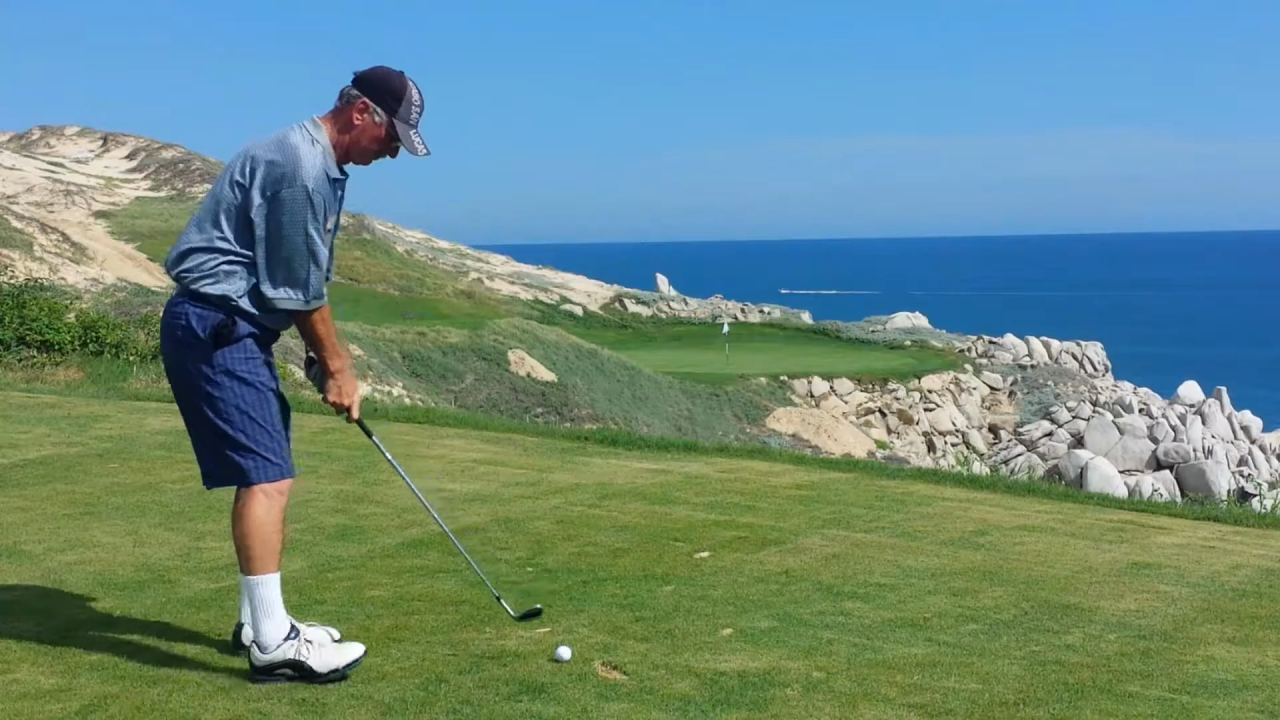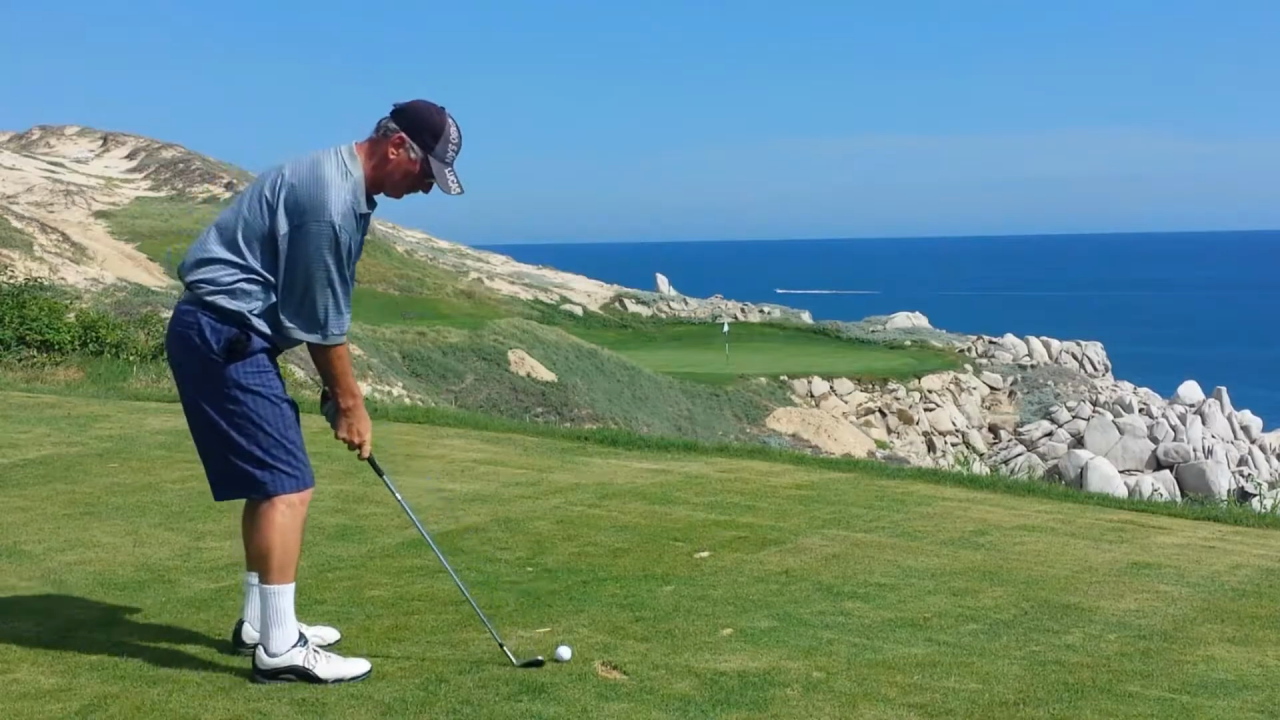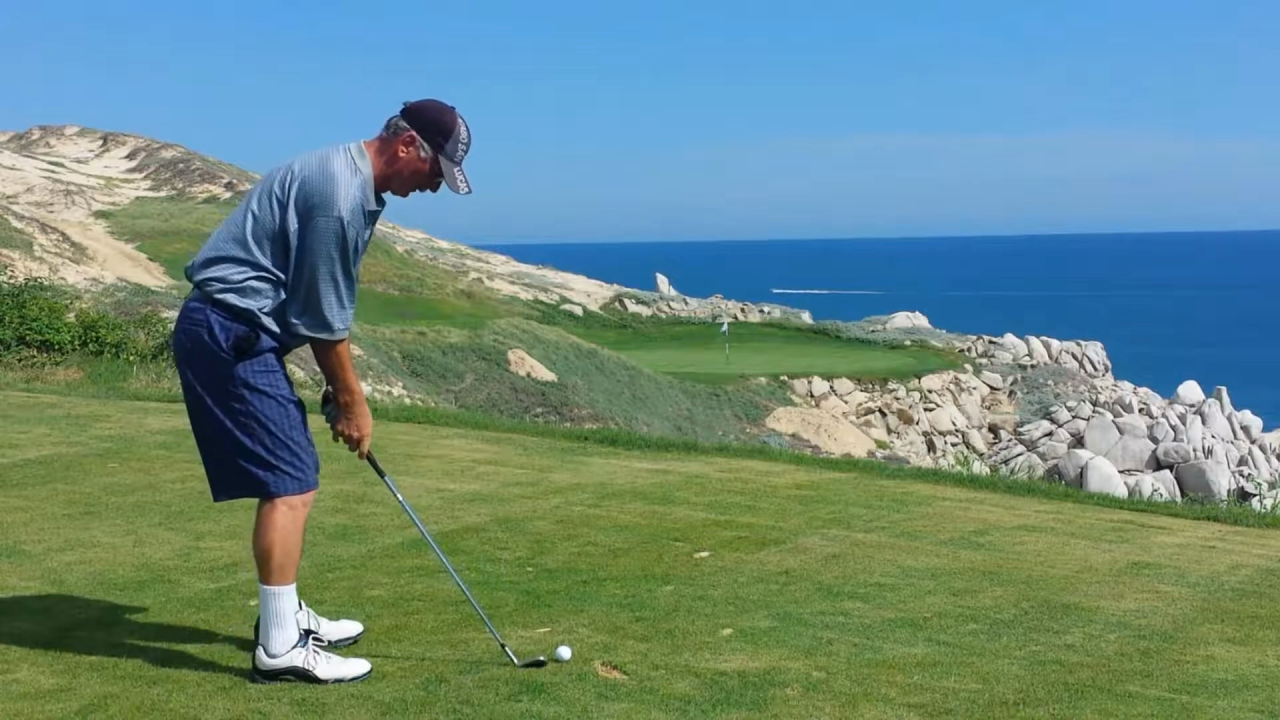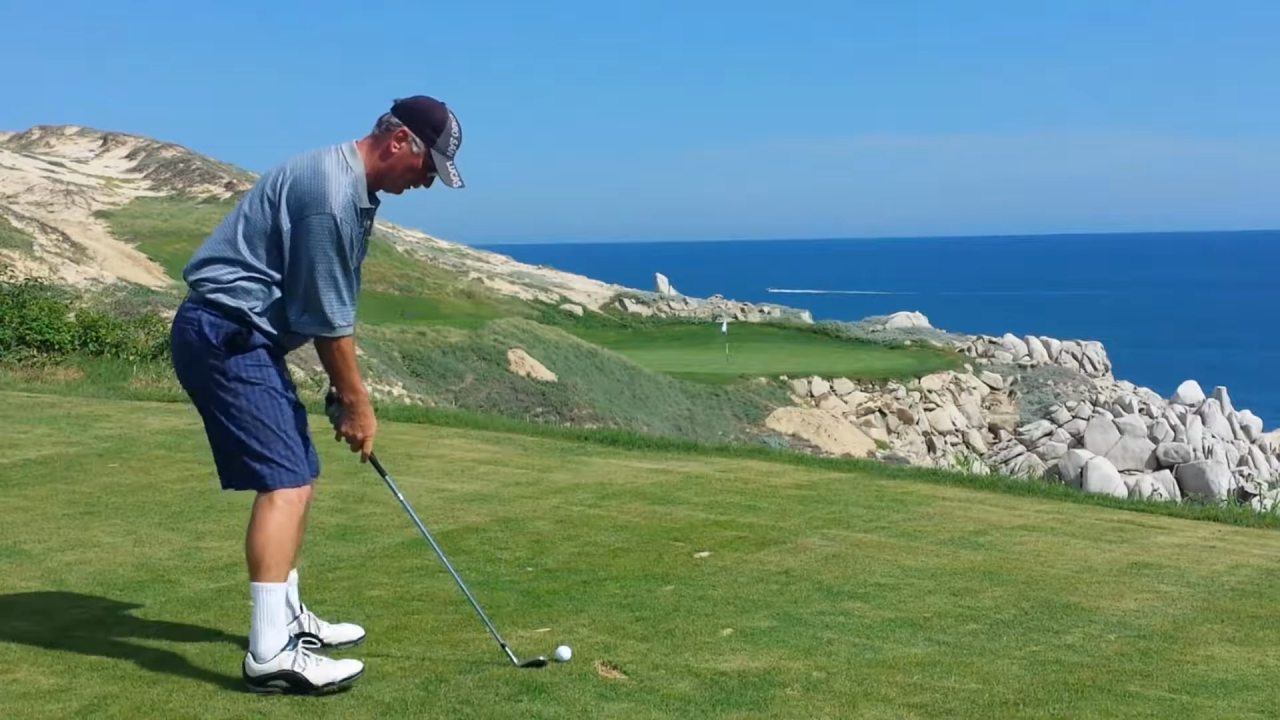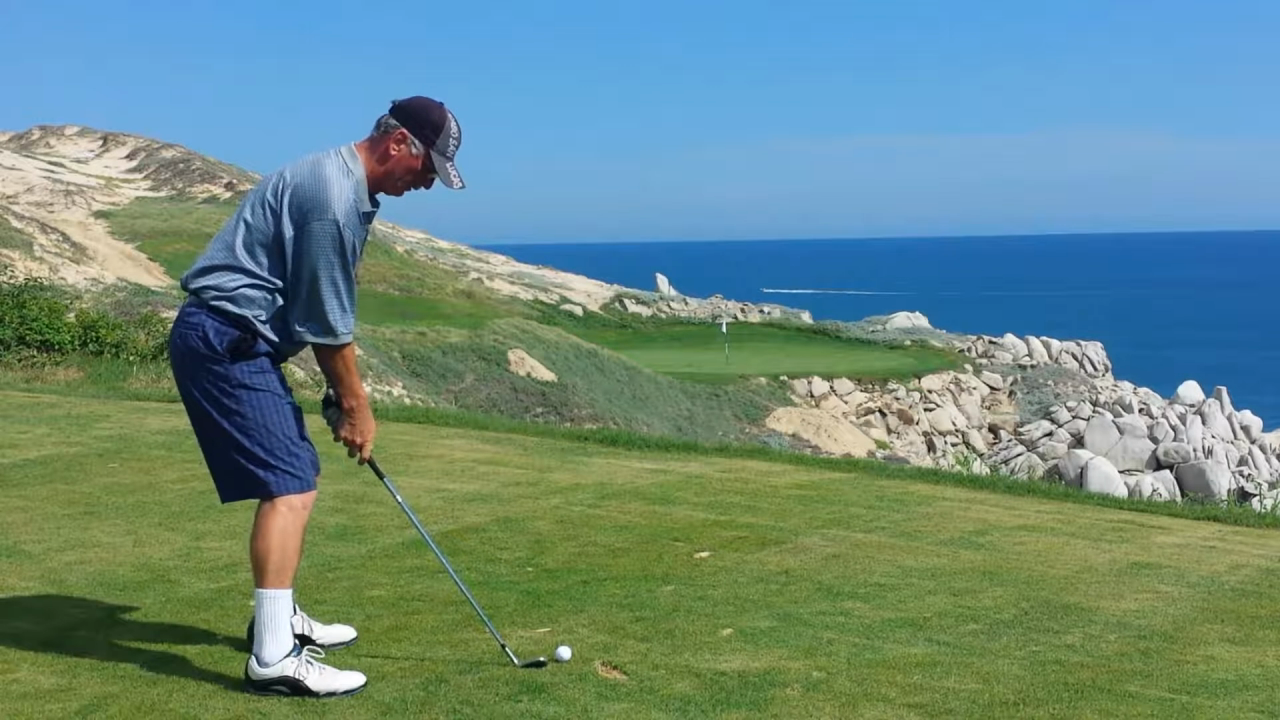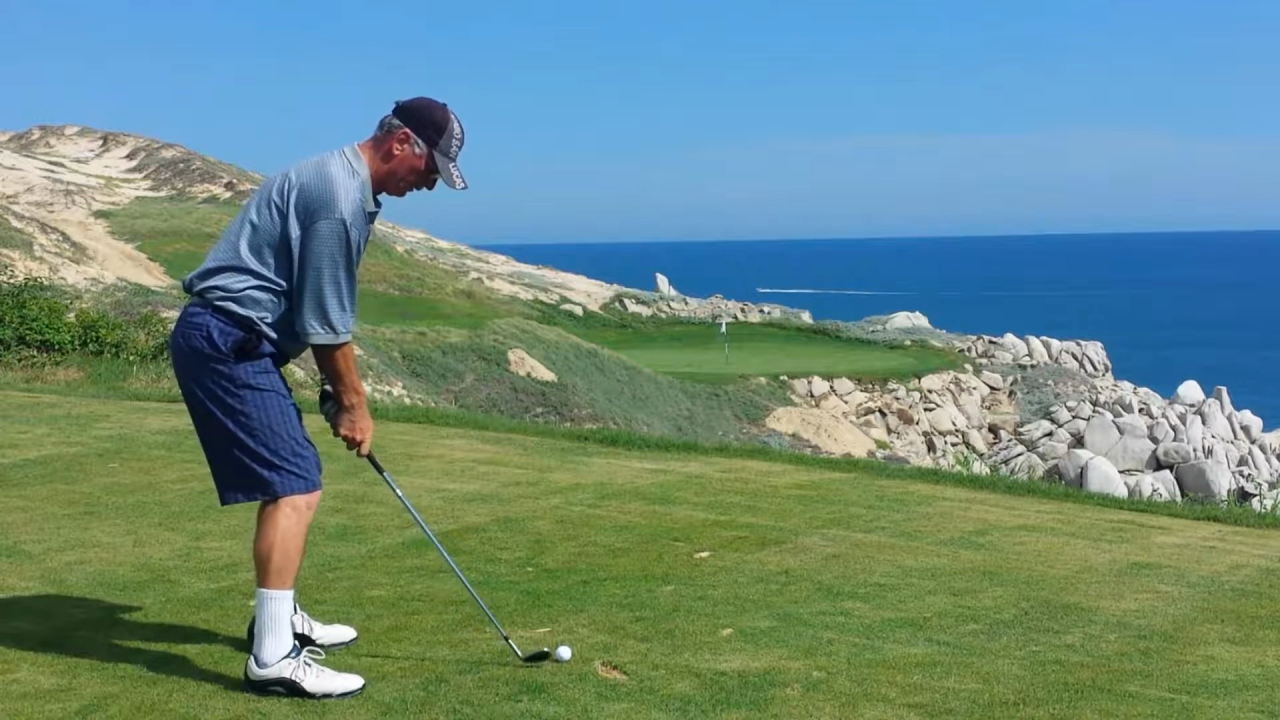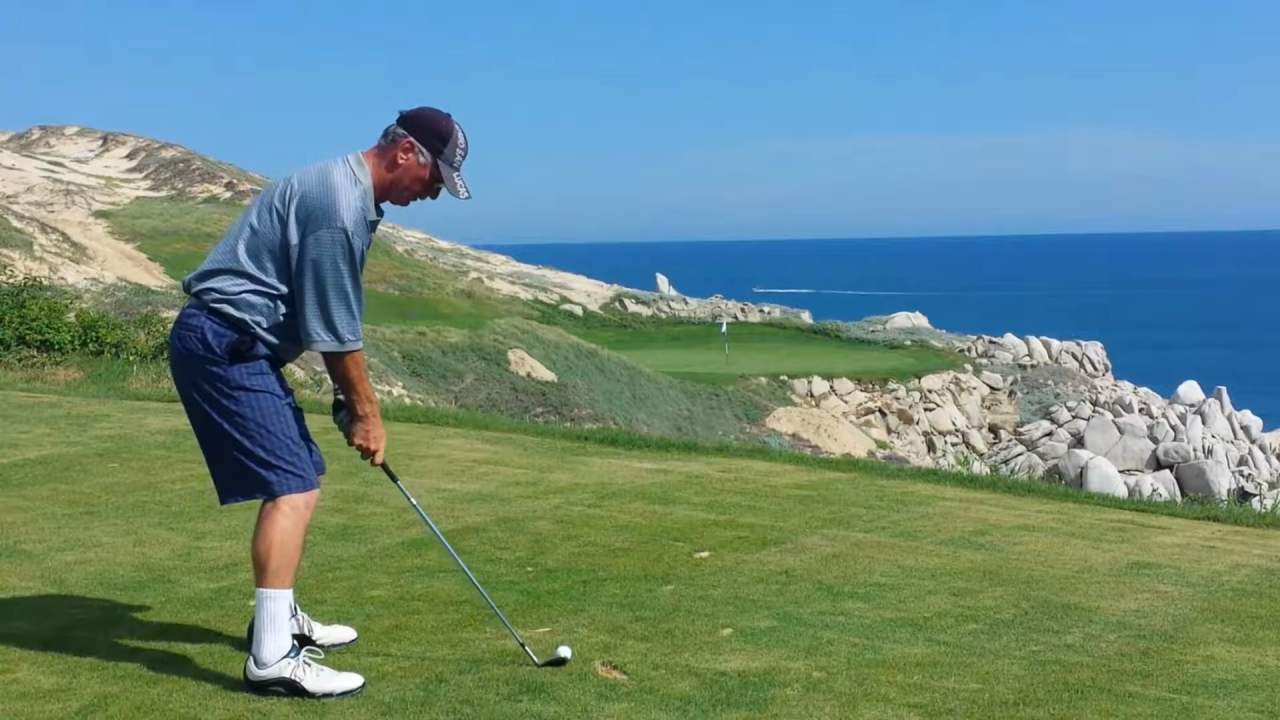
dt=0.4s
person 1, frame 1
left shoulder: (311, 159)
right shoulder: (300, 168)
left elbow: (293, 279)
right elbow: (298, 287)
left wrist: (323, 353)
right wrist: (337, 365)
left hip: (230, 327)
right hip: (215, 326)
left knee: (262, 474)
right knee: (267, 475)
left ankle: (262, 619)
right ankle: (271, 641)
person 1, frame 2
left shoulder: (346, 185)
right shoulder: (329, 200)
left elbow: (318, 311)
right elbow: (320, 321)
left wrist: (338, 390)
right wrist: (351, 405)
left hip: (231, 333)
right hip: (224, 334)
left knee: (271, 481)
right knee: (286, 483)
left ankle: (260, 621)
right ankle: (279, 647)
person 1, frame 3
left shoulder: (349, 179)
right shoulder: (338, 193)
left elbow: (320, 308)
right elbow: (323, 316)
left wrist: (343, 391)
right wrist: (351, 401)
left hip: (237, 332)
right hip: (230, 334)
left knee: (292, 477)
right knee: (289, 485)
left ankle: (285, 615)
right ankle: (280, 647)
person 1, frame 4
left shoulder: (352, 187)
right shoulder: (331, 191)
left elbow: (328, 307)
right elbow: (325, 314)
left wrist: (343, 389)
right wrist: (356, 401)
left hip: (243, 334)
right hip: (225, 334)
left knee: (294, 475)
right knee: (287, 481)
left ankle: (285, 617)
right ankle: (271, 652)
person 1, frame 5
left shoulder: (342, 183)
right shoulder: (333, 196)
left elbow: (322, 313)
right elbow: (327, 320)
left wrist: (341, 396)
right wrist: (356, 407)
left hip: (232, 339)
right hip: (226, 340)
left knee: (296, 478)
right knee: (289, 487)
left ankle: (279, 619)
right ankle: (275, 657)
person 1, frame 6
left shoulder: (343, 182)
right shoulder: (338, 196)
left elbow: (321, 312)
right elbow: (325, 320)
left wrist: (341, 392)
right wrist: (353, 403)
left hip: (232, 340)
right hip: (229, 342)
left knee: (291, 481)
right knee: (295, 487)
left ankle: (279, 618)
right ankle: (274, 658)
person 1, frame 7
left shoulder: (347, 188)
right shoulder: (339, 204)
left elbow: (329, 318)
right elbow: (335, 329)
left wrist: (348, 398)
right wrist: (366, 412)
left hip: (236, 344)
right hip: (224, 344)
left knee: (299, 478)
right knee: (291, 487)
left ankle: (278, 617)
right ankle: (272, 657)
